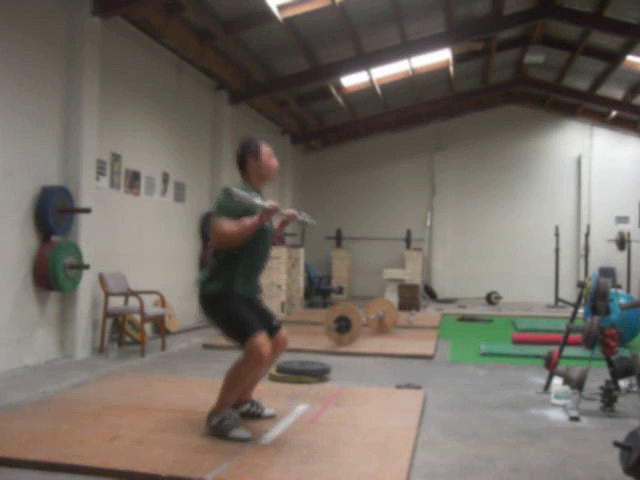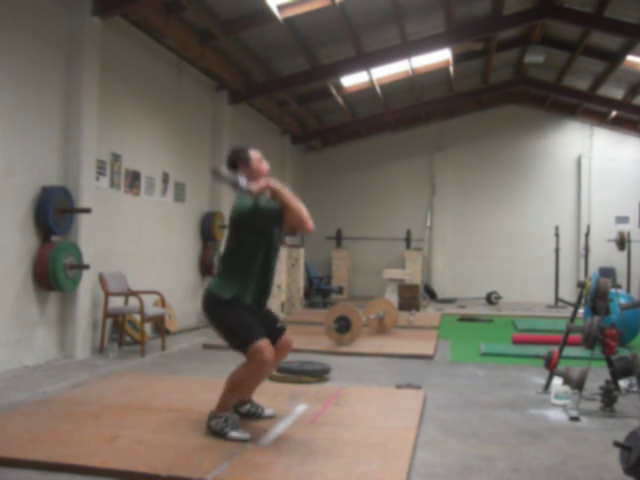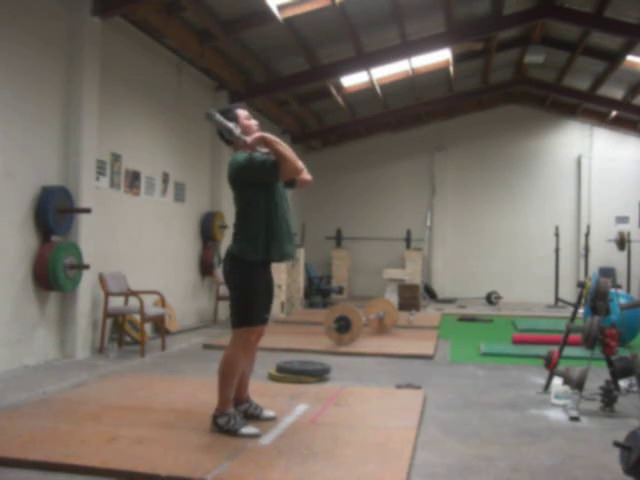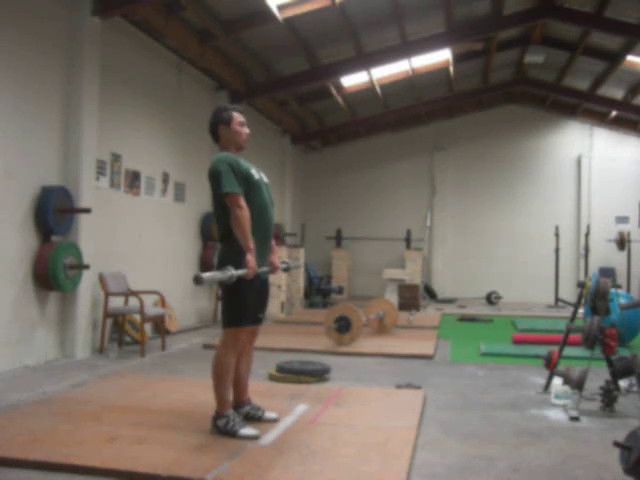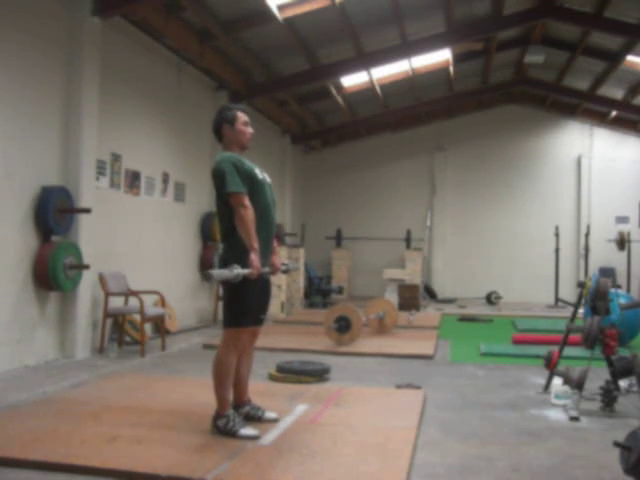
dt=0.7s
person 1, frame 1
left shoulder: (257, 199)
right shoulder: (237, 197)
left elbow: (263, 239)
right elbow: (220, 236)
left wrist: (281, 223)
right wrist: (258, 220)
left hip: (244, 291)
right hip: (221, 292)
left knee: (279, 340)
right knee: (260, 350)
left ankle: (242, 400)
right ankle: (220, 413)
person 1, frame 2
left shoulder: (263, 203)
right shoulder: (249, 206)
left elbow: (306, 226)
right elbow: (302, 223)
left wrist: (276, 191)
right wrist: (274, 187)
left hip: (247, 297)
right hip: (225, 299)
left knee: (283, 345)
right knee: (262, 355)
left ankle: (242, 401)
right ankle: (219, 416)
person 1, frame 3
left shoulder: (261, 159)
right shoulder: (244, 162)
left elbow: (303, 177)
right elbow: (293, 168)
left wrist: (268, 142)
right wrist: (267, 138)
left hip: (259, 261)
right hip: (246, 261)
left knee: (254, 336)
right knee: (243, 337)
left ankle: (242, 401)
right ankle: (223, 413)
person 1, frame 4
left shoulder: (246, 166)
right shoulder: (224, 163)
right elbow: (238, 208)
left wrist: (271, 252)
right wrist: (248, 253)
left hip: (257, 265)
right hip: (239, 264)
left knee: (249, 337)
right knee: (233, 339)
left ankle: (243, 403)
right ankle: (223, 415)
person 1, frame 5
left shoulder: (248, 165)
right shoulder: (228, 162)
right elbow: (243, 208)
left wrist: (273, 253)
right wrist: (252, 252)
left hip: (259, 265)
right hip: (242, 264)
left knee: (249, 337)
right knee: (234, 339)
left ankle: (242, 403)
right ankle: (224, 415)
